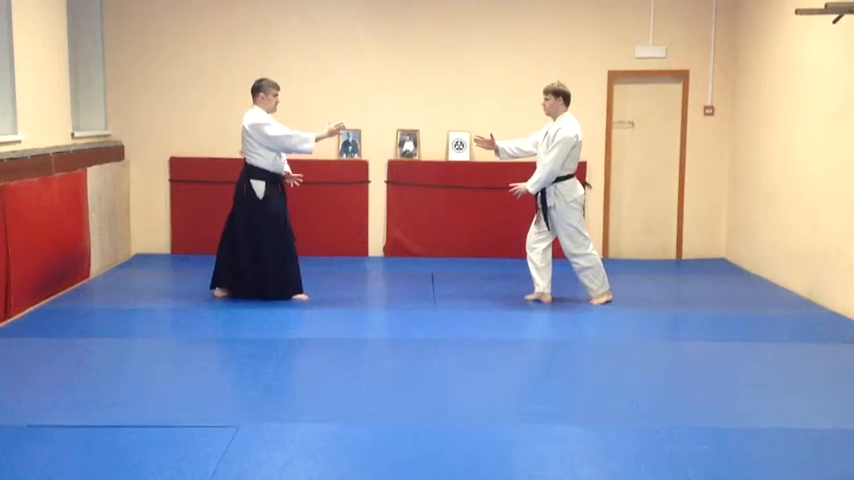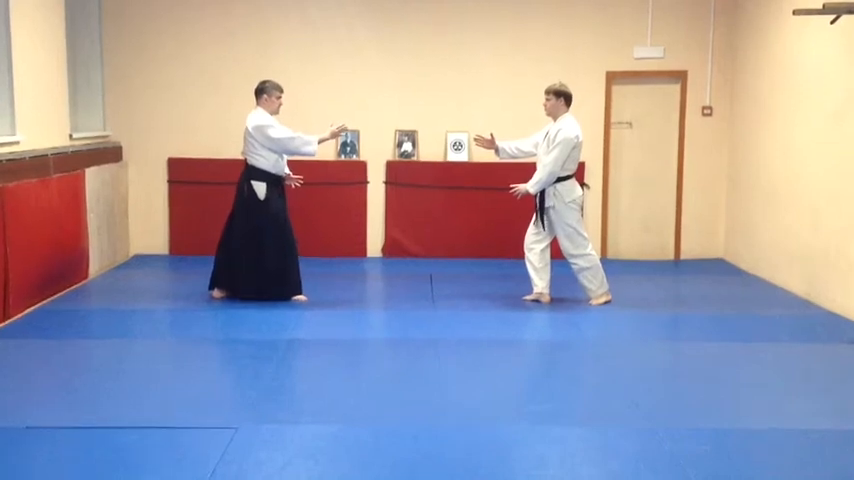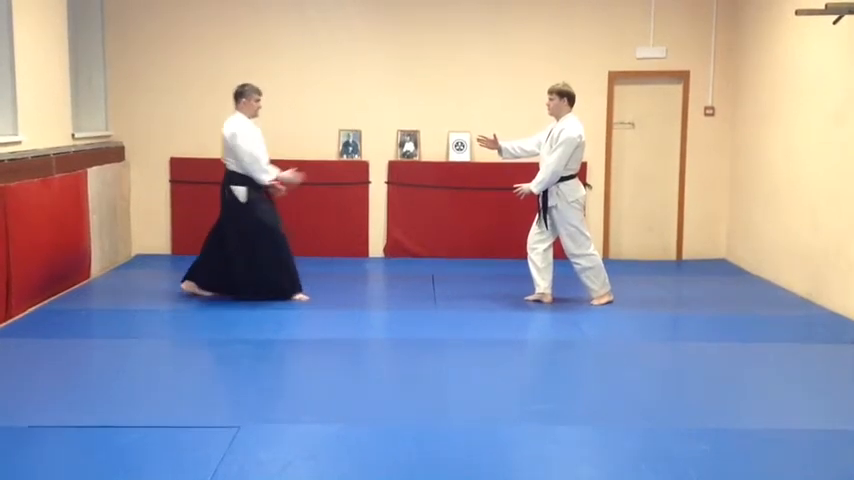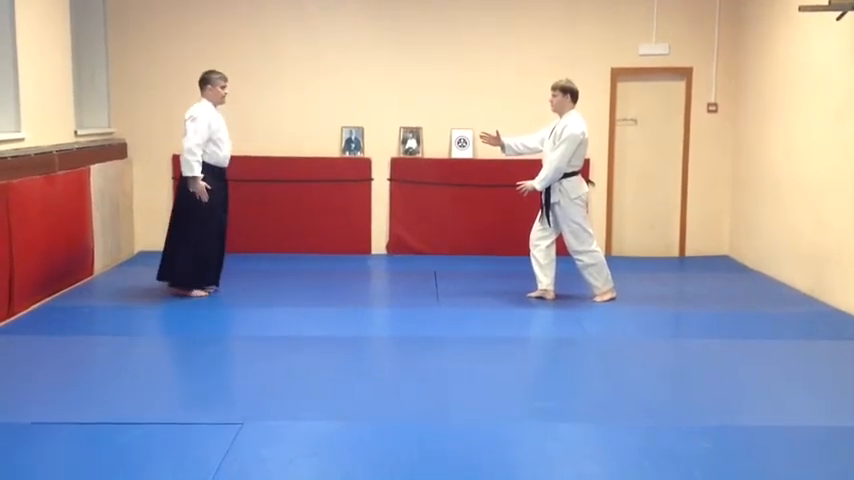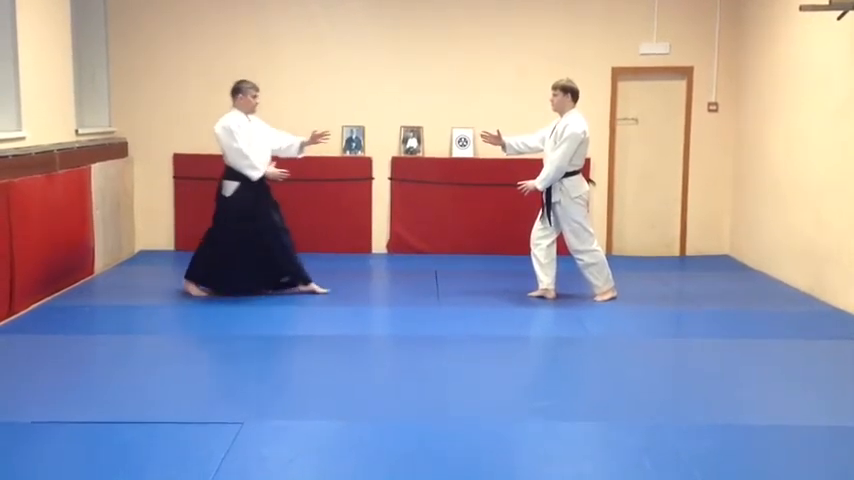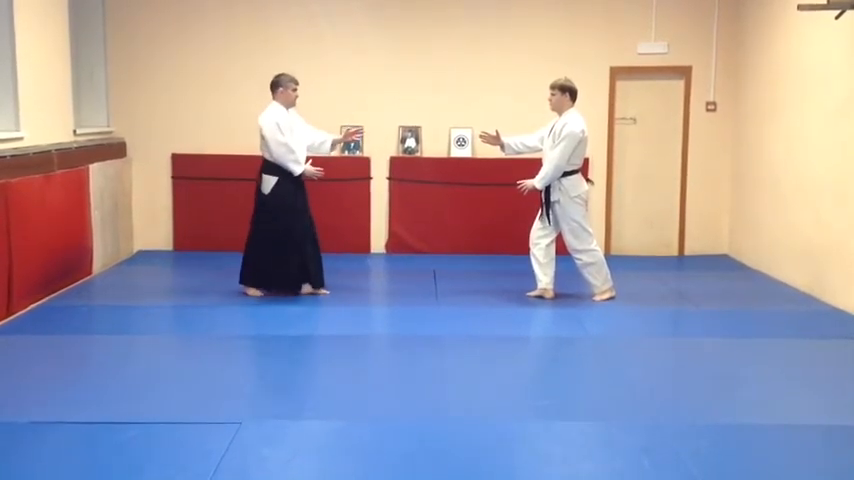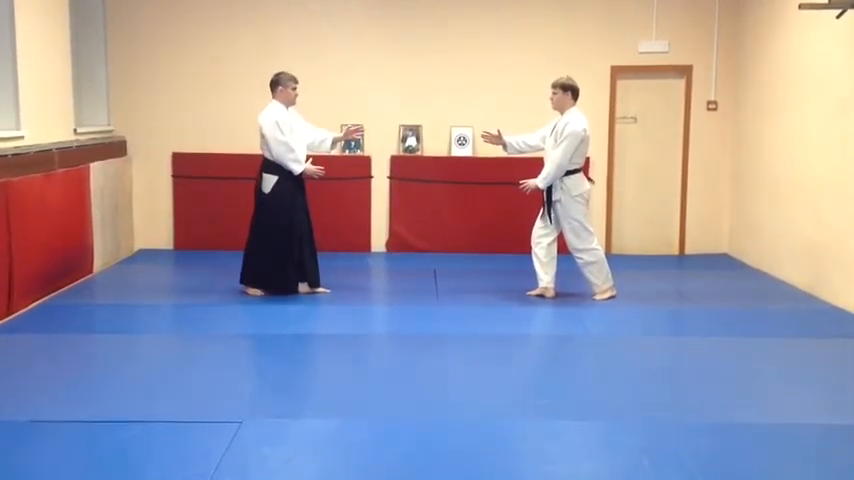
dt=0.7s
person 1, frame 1
left shoulder: (567, 129)
right shoulder: (553, 127)
left elbow: (551, 166)
right elbow: (528, 145)
left wrist: (529, 186)
right wrist: (498, 147)
left hip: (564, 195)
right hip: (551, 195)
left knee: (578, 246)
right knee: (537, 241)
left ankle: (602, 291)
right ankle: (543, 291)
person 1, frame 2
left shoulder: (567, 130)
right shoulder: (553, 128)
left elbow: (552, 166)
right elbow: (528, 145)
left wrist: (530, 187)
right wrist: (498, 147)
left hip: (562, 195)
right hip: (550, 195)
left knee: (577, 246)
right knee: (535, 241)
left ankle: (600, 292)
right ankle: (541, 291)
person 1, frame 3
left shoulder: (571, 130)
right shoulder: (556, 128)
left elbow: (555, 166)
right elbow: (531, 145)
left wrist: (533, 187)
right wrist: (500, 147)
left hip: (565, 195)
right hip: (553, 195)
left knee: (579, 246)
right knee: (538, 241)
left ankle: (603, 292)
right ankle: (544, 291)
person 1, frame 4
left shoulder: (573, 127)
right shoulder: (559, 125)
left elbow: (558, 163)
right elbow: (534, 142)
left wrist: (537, 184)
right wrist: (503, 143)
left hip: (568, 192)
right hip: (556, 192)
left knee: (582, 243)
right knee: (540, 238)
left ankle: (605, 288)
right ankle: (546, 288)
person 1, frame 5
left shoulder: (574, 126)
right shoulder: (560, 124)
left elbow: (559, 162)
right elbow: (535, 141)
left wrist: (538, 183)
right wrist: (504, 143)
left hip: (569, 191)
right hip: (557, 191)
left knee: (582, 242)
right knee: (541, 237)
left ankle: (606, 288)
right ankle: (547, 287)
person 1, frame 6
left shoulder: (573, 125)
right shoulder: (559, 123)
left elbow: (558, 161)
right elbow: (534, 141)
left wrist: (537, 182)
right wrist: (503, 143)
left hip: (568, 190)
right hip: (556, 190)
left knee: (581, 242)
right knee: (541, 236)
left ankle: (605, 287)
right ankle: (546, 287)
person 1, frame 7
left shoulder: (575, 124)
right shoulder: (560, 122)
left elbow: (560, 160)
right elbow: (536, 140)
left wrist: (539, 182)
right wrist: (505, 142)
left hip: (570, 189)
right hip: (558, 189)
left knee: (581, 241)
right knee: (542, 236)
left ankle: (605, 287)
right ankle: (546, 286)
person 2, frame 1
left shoulder: (261, 119)
right shoulder: (257, 121)
left elbow: (276, 148)
right elbow: (287, 140)
left wrist: (284, 173)
right wrist: (324, 134)
left hip: (262, 184)
right hip: (259, 186)
left knee: (242, 235)
right knee: (276, 238)
left ankle: (225, 285)
right ankle: (286, 289)
person 2, frame 2
left shoulder: (262, 120)
right shoulder: (260, 123)
left elbow: (275, 150)
right elbow: (290, 141)
left wrist: (283, 174)
right wrist: (326, 137)
left hip: (262, 185)
right hip: (260, 188)
left knee: (242, 236)
right knee: (277, 238)
left ankle: (224, 285)
right ankle: (286, 290)
person 2, frame 3
left shoulder: (245, 125)
right shoulder: (239, 127)
left elbow: (254, 160)
right elbow: (253, 160)
left wrist: (271, 181)
right wrist: (281, 176)
left hip: (244, 189)
right hip: (242, 191)
left knee: (227, 237)
right knee: (270, 238)
left ankle: (198, 282)
right ankle: (288, 290)
person 2, frame 4
left shoulder: (212, 113)
right shoulder: (200, 114)
right elbow: (191, 149)
right wrist: (194, 180)
left hip: (214, 179)
right hip: (202, 180)
left knee: (211, 232)
right knee: (195, 232)
left ankle: (202, 280)
right ankle: (184, 283)
person 2, frame 5
left shoulder: (256, 123)
right shoulder: (228, 125)
left elbow: (277, 140)
right elbow: (239, 157)
left wrist: (305, 142)
right wrist: (264, 172)
left hip: (256, 188)
right hip: (238, 187)
left knee: (276, 231)
right knee: (223, 236)
left ankle: (300, 281)
right ankle: (193, 281)
person 2, frame 6
left shoulder: (291, 116)
right shoulder: (270, 117)
left elbow: (309, 137)
right elbow: (281, 150)
left wrist: (339, 139)
right wrist: (302, 169)
left hip: (291, 180)
right hip: (275, 182)
left knee: (301, 231)
right knee: (266, 233)
left ankle: (306, 282)
right ankle: (252, 282)
person 2, frame 7
left shoulder: (291, 115)
right shoulder: (270, 116)
left elbow: (310, 135)
right elbow: (281, 149)
left wrist: (340, 137)
right wrist: (302, 168)
left hip: (290, 180)
right hip: (275, 181)
left knee: (299, 230)
right knee: (267, 231)
left ankle: (304, 281)
right ankle: (253, 282)
